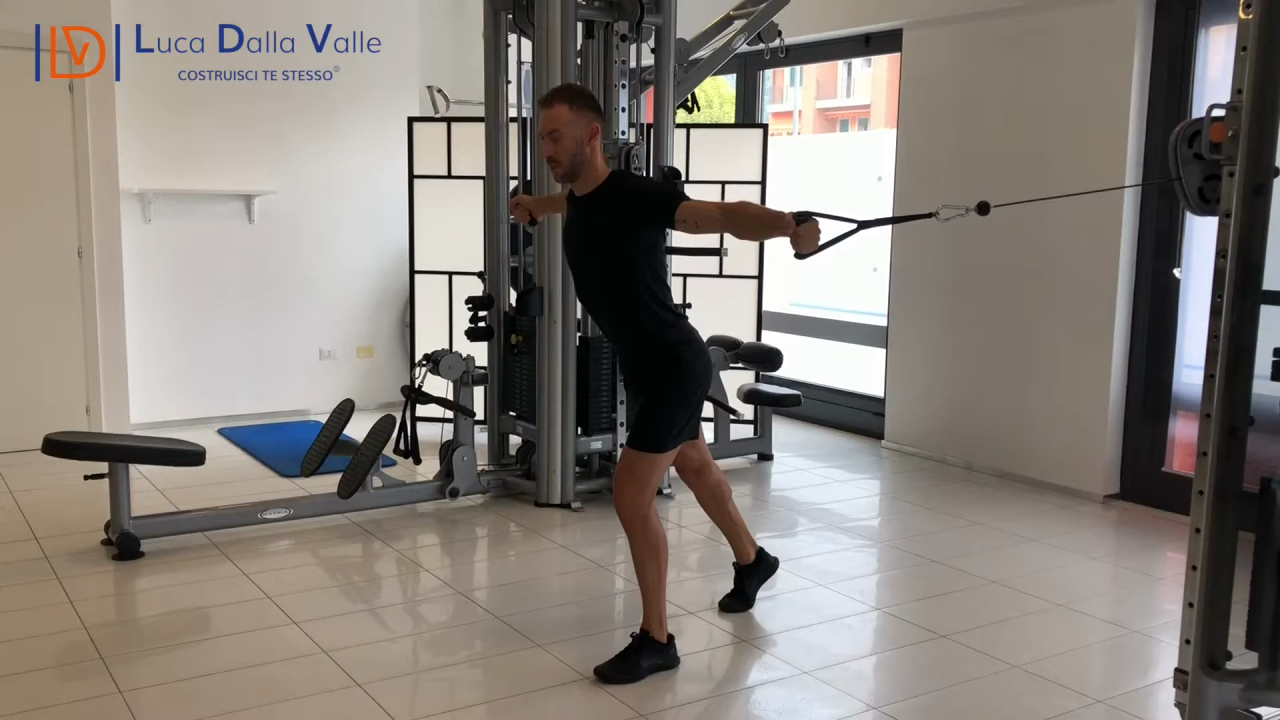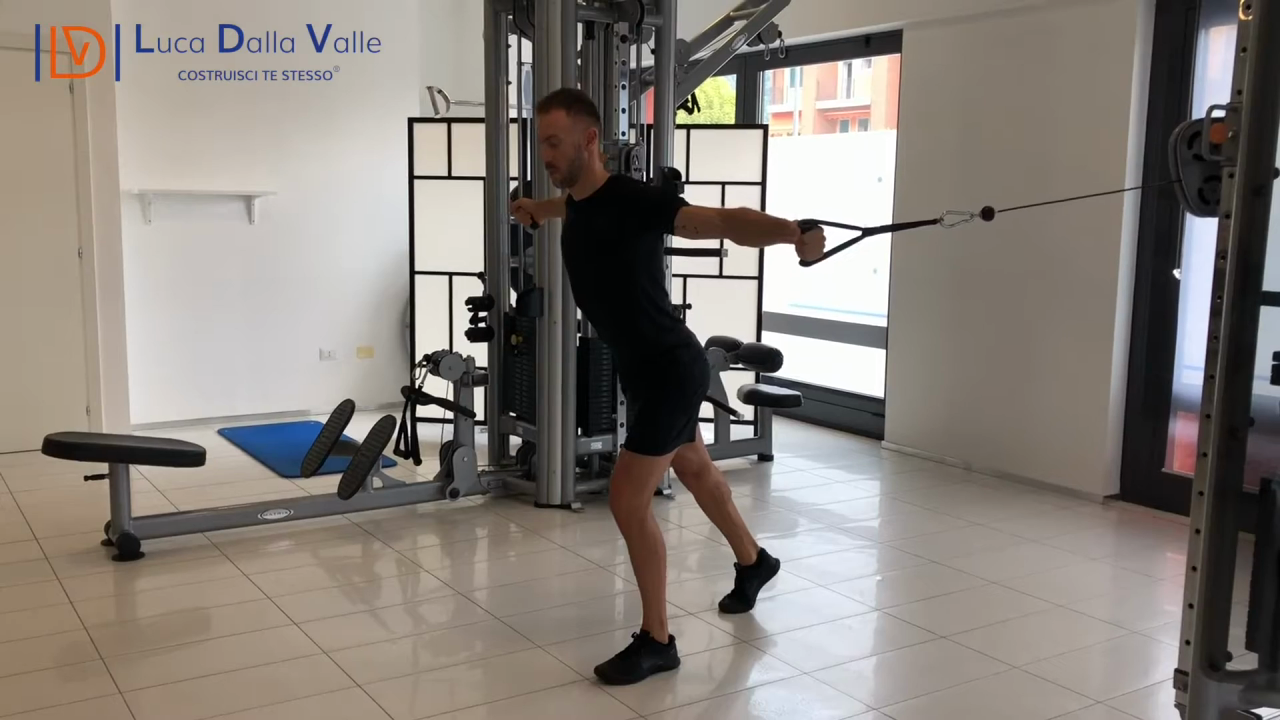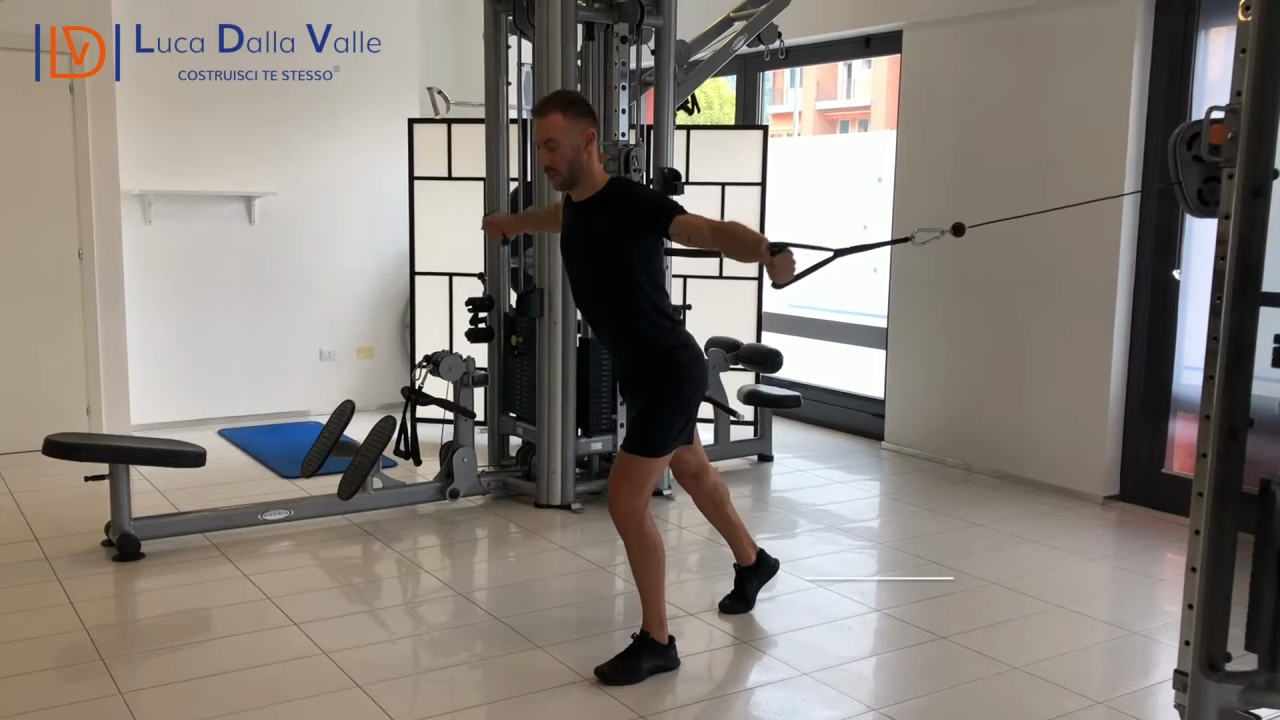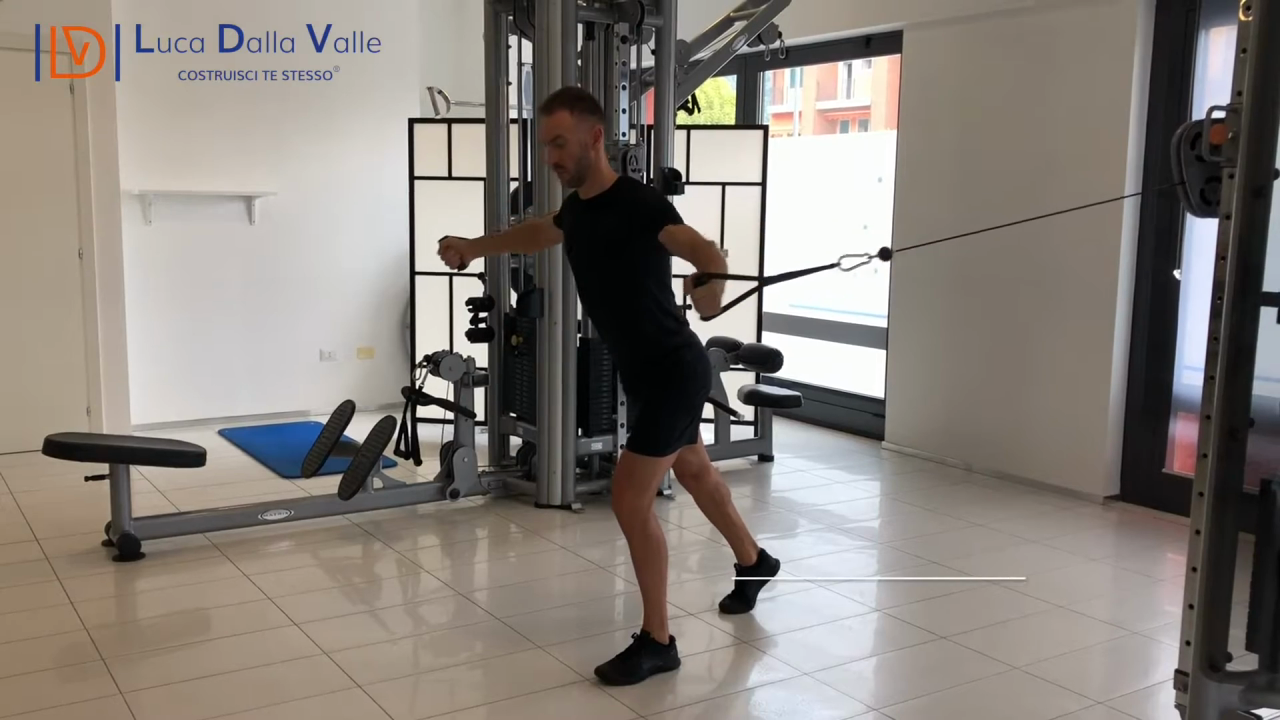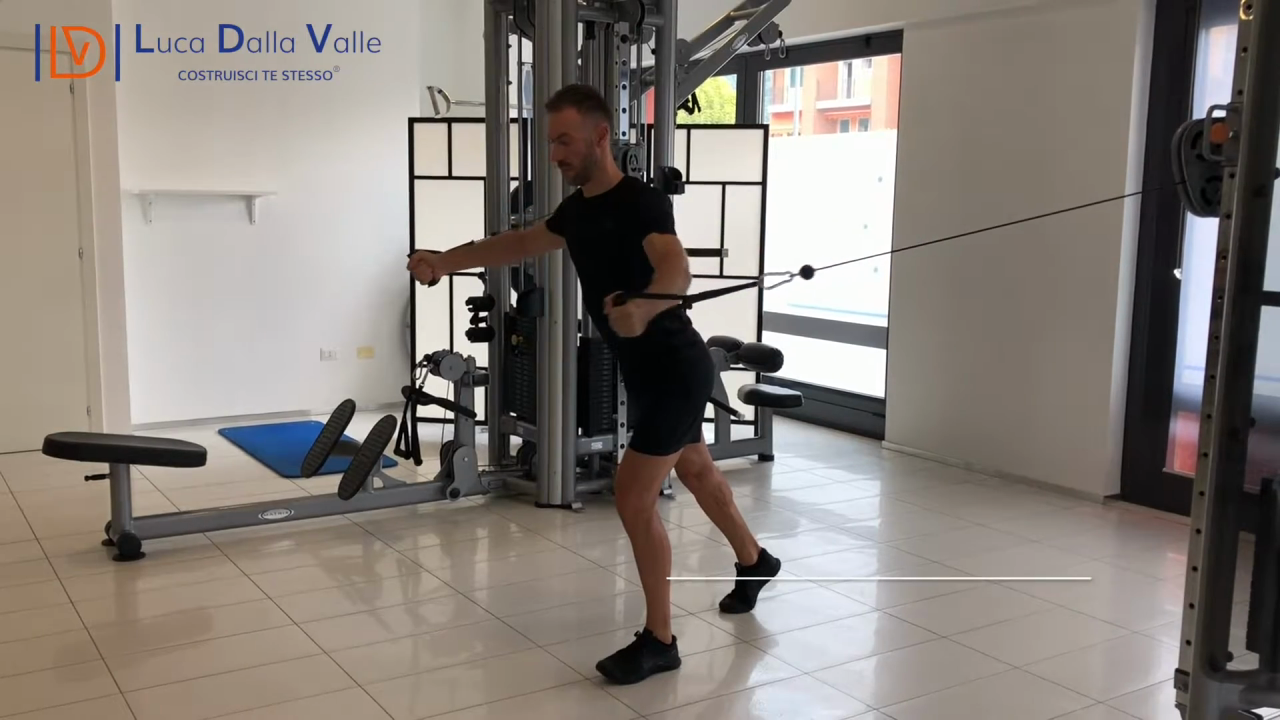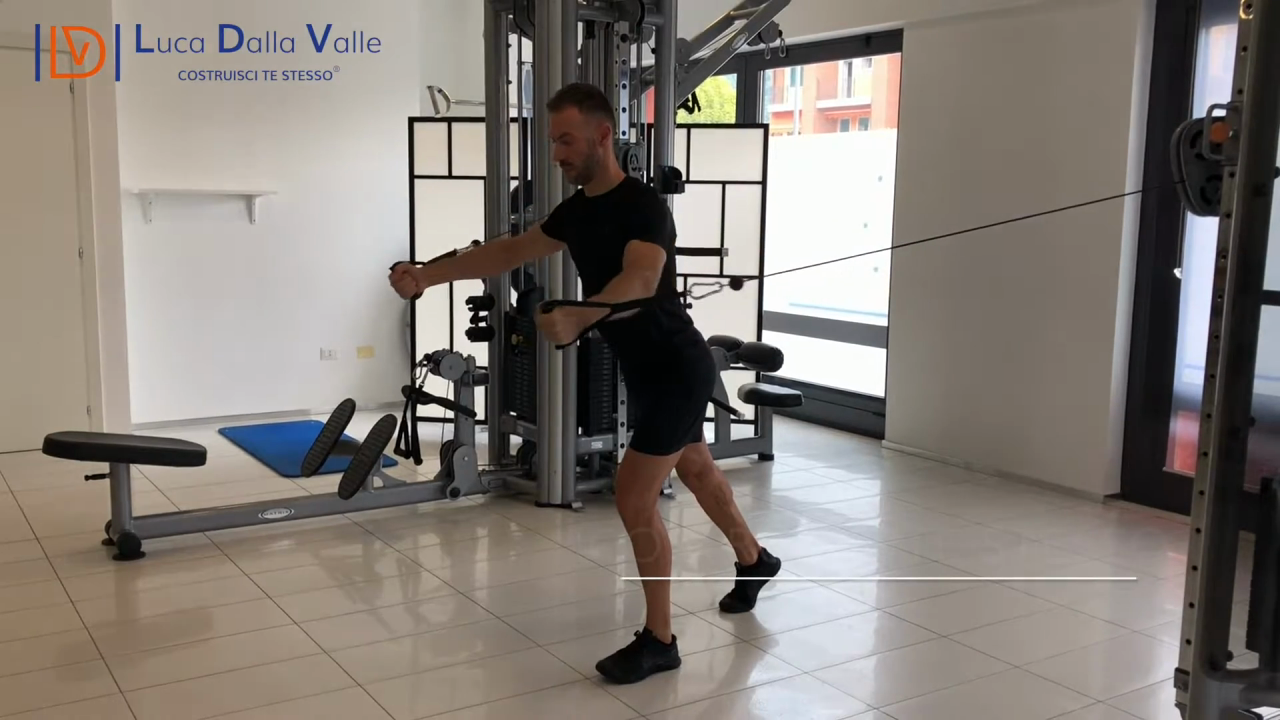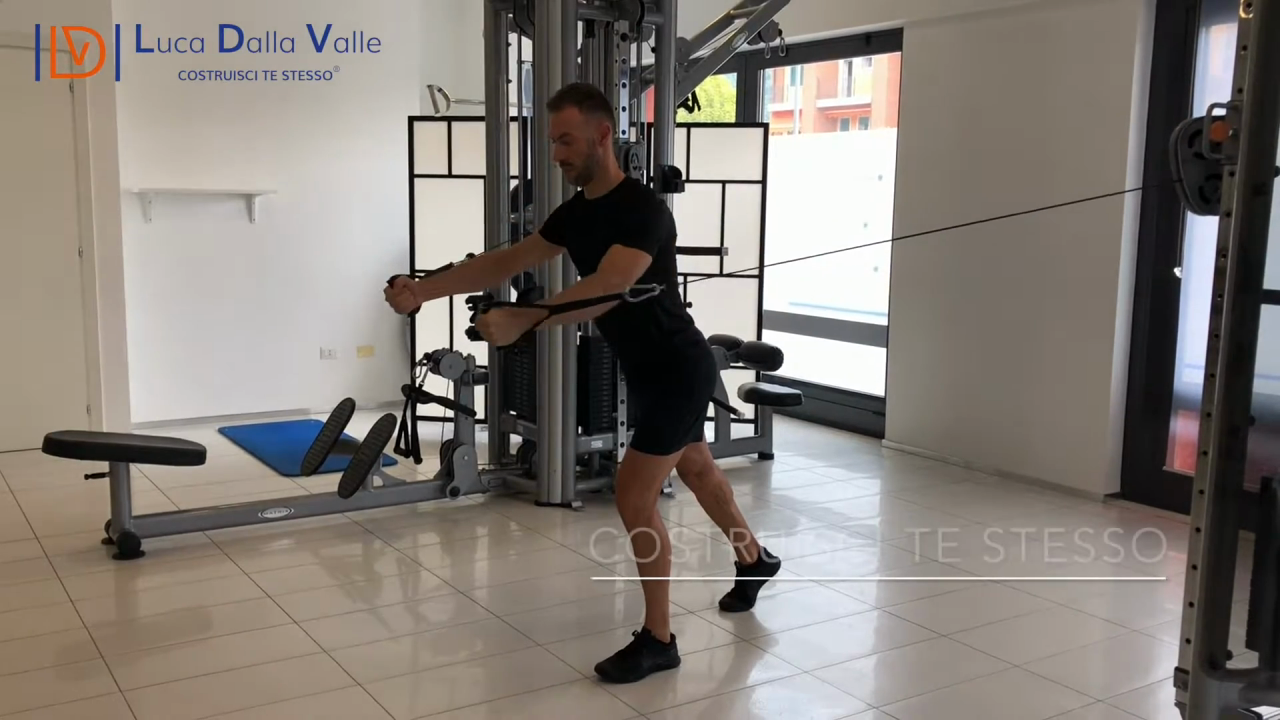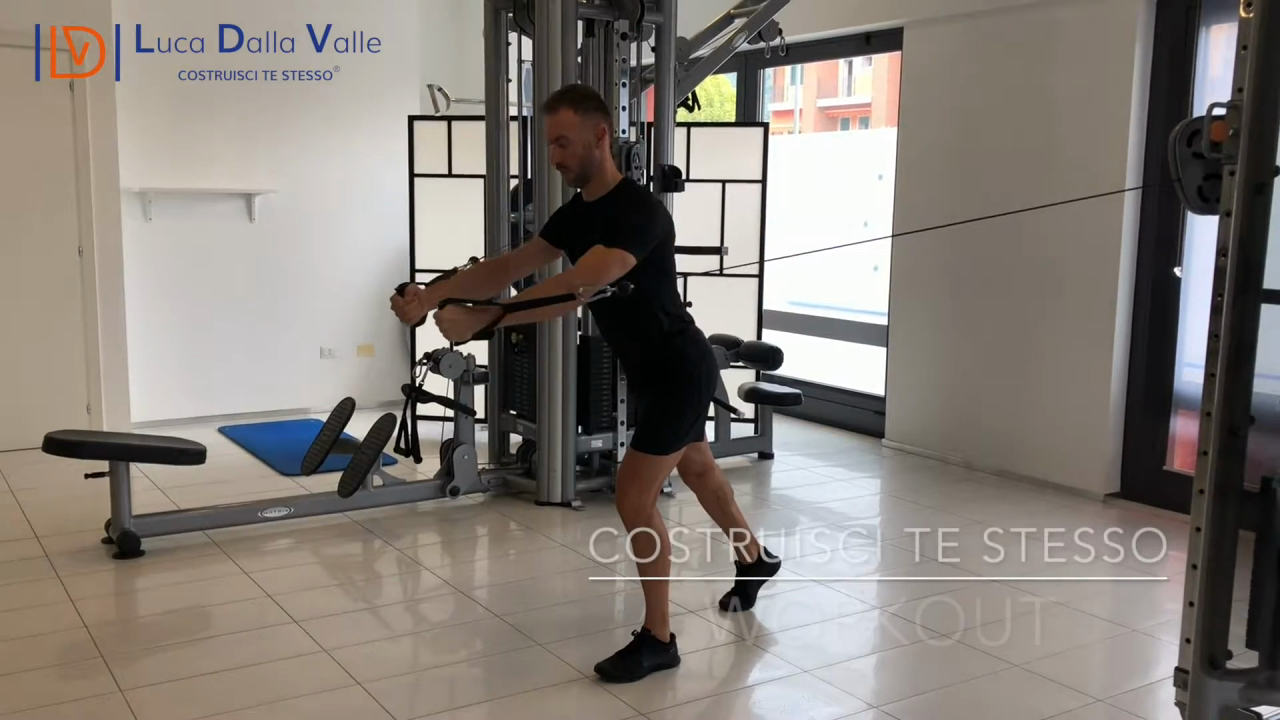
dt=0.2s
person 1, frame 1
left shoulder: (636, 195)
right shoulder: (583, 196)
left elbow: (721, 214)
left wrist: (786, 224)
right wrist: (533, 206)
left hip: (673, 365)
right hip: (648, 364)
left knee: (632, 496)
right knee: (695, 467)
left ankle: (656, 640)
right ankle: (752, 560)
person 1, frame 2
left shoulder: (633, 200)
right shoulder: (581, 201)
left elbow: (722, 221)
left wrist: (789, 232)
right wrist: (534, 208)
left hip: (668, 369)
right hip: (644, 367)
left knee: (627, 498)
right knee: (692, 468)
left ankle: (656, 640)
right ankle: (753, 560)
person 1, frame 3
left shoulder: (633, 204)
right shoulder: (581, 205)
left elbow: (712, 231)
left wrist: (762, 253)
right wrist: (509, 224)
left hip: (666, 371)
right hip: (638, 371)
left knee: (626, 499)
right knee: (691, 472)
left ankle: (655, 641)
right ankle: (752, 563)
person 1, frame 4
left shoulder: (638, 203)
right shoulder: (580, 207)
left elbow: (697, 247)
right elbow: (540, 232)
left wrist: (711, 282)
right wrist: (474, 247)
left hip: (671, 370)
right hip: (642, 370)
left knee: (630, 499)
right knee: (693, 471)
left ankle: (657, 641)
right ankle: (754, 562)
person 1, frame 5
left shoulder: (642, 204)
right shoulder: (579, 208)
left elbow: (674, 266)
right elbow: (522, 243)
left wrist: (645, 305)
right wrist: (444, 262)
left hip: (674, 369)
right hip: (647, 370)
left knee: (633, 498)
right knee: (695, 470)
left ankle: (658, 641)
right ankle: (754, 561)
person 1, frame 6
left shoulder: (642, 206)
right shoulder: (577, 209)
left elbow: (639, 280)
right elbow: (510, 251)
left wrist: (574, 318)
right wrist: (427, 275)
left hip: (676, 369)
right hip: (649, 369)
left knee: (634, 497)
right knee: (696, 470)
left ankle: (658, 640)
right ankle: (754, 561)
person 1, frame 7
left shoulder: (641, 210)
right shoulder: (577, 212)
left elbow: (607, 289)
right elbow: (509, 260)
left wrist: (522, 320)
right wrist: (424, 289)
left hip: (678, 370)
right hip: (651, 370)
left knee: (634, 498)
right knee: (697, 470)
left ankle: (658, 640)
right ankle: (755, 560)
person 1, frame 8
left shoulder: (638, 211)
right shoulder: (576, 214)
left elbow: (578, 287)
right elbow: (509, 266)
left wrist: (481, 318)
right wrist: (431, 296)
left hip: (679, 370)
right hip: (653, 369)
left knee: (634, 497)
right knee: (697, 470)
left ankle: (657, 639)
right ankle: (754, 559)
